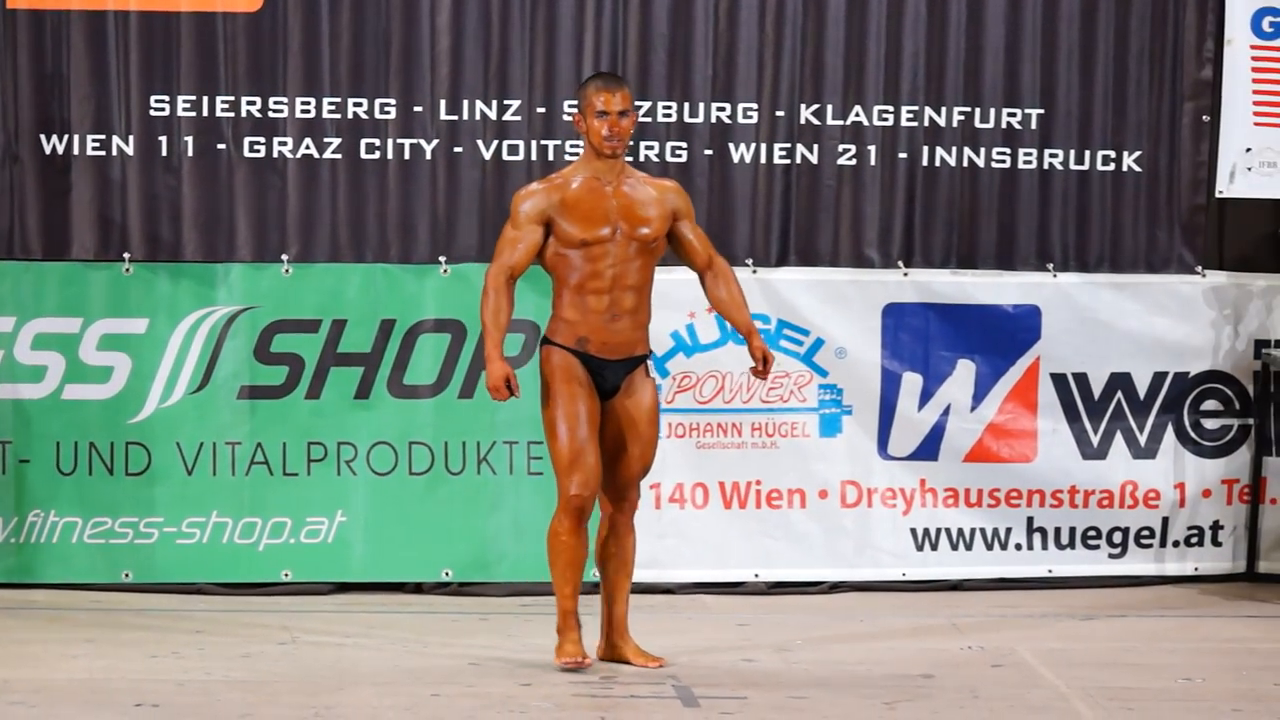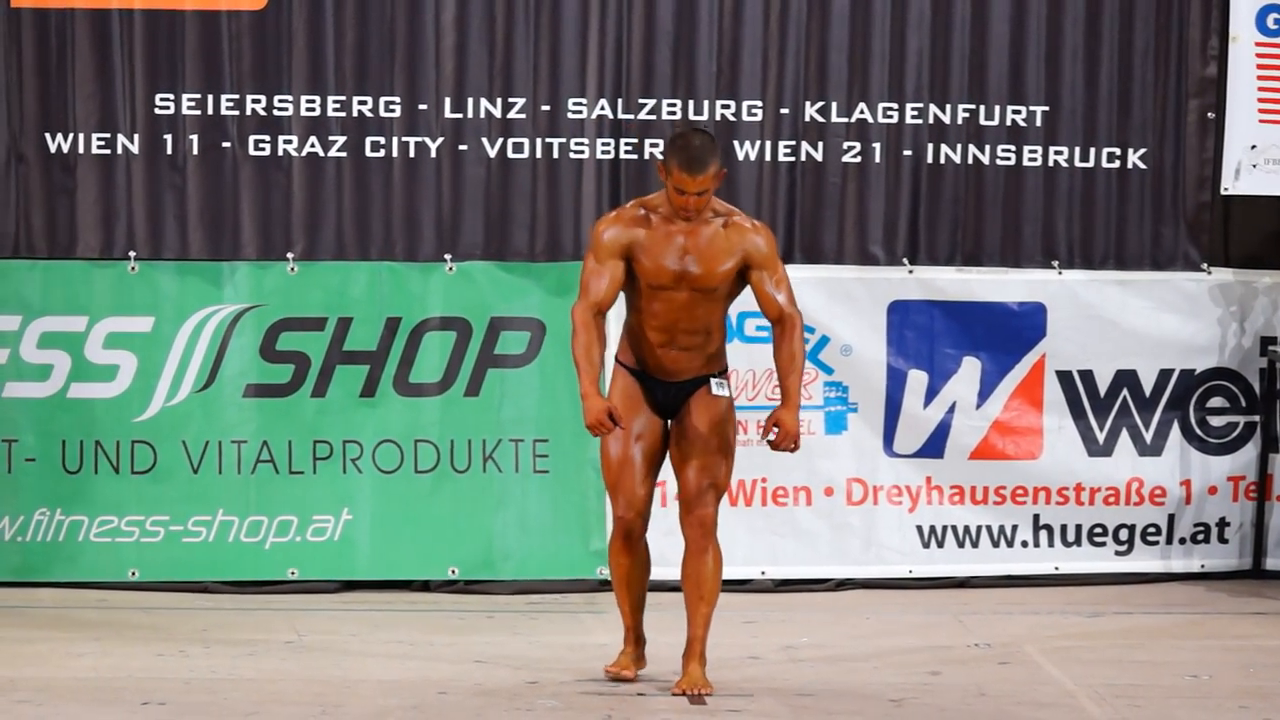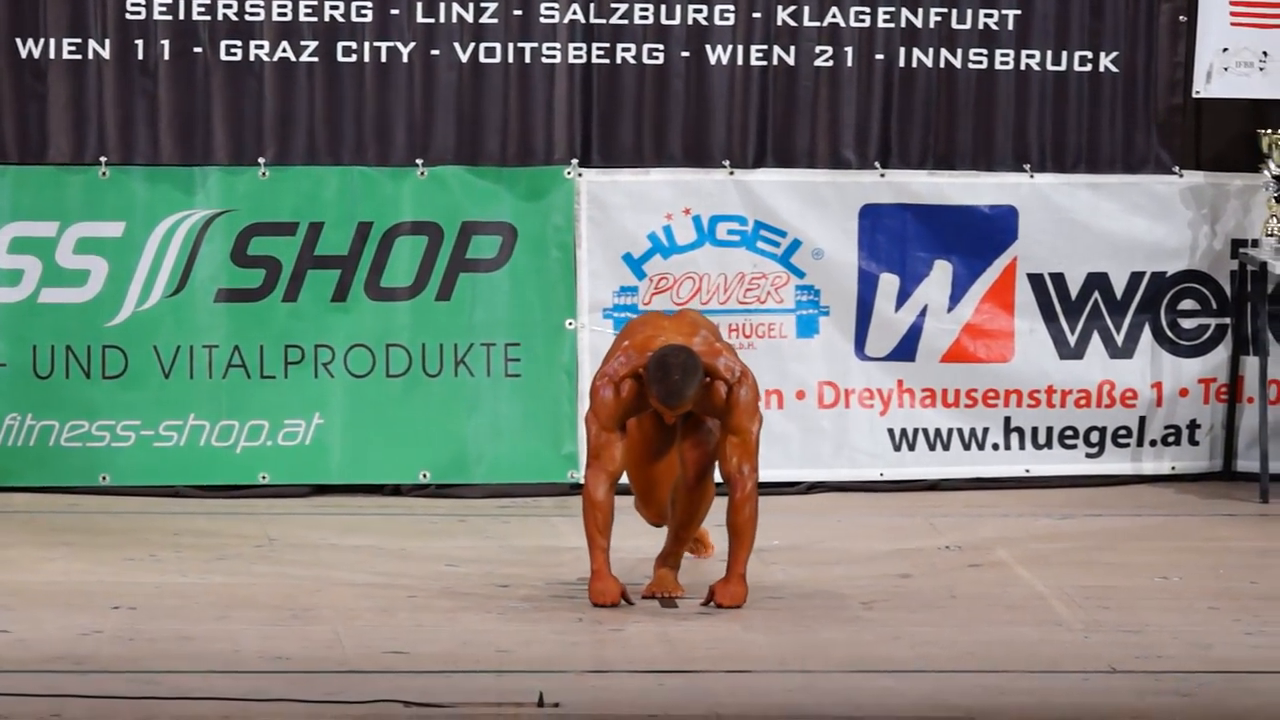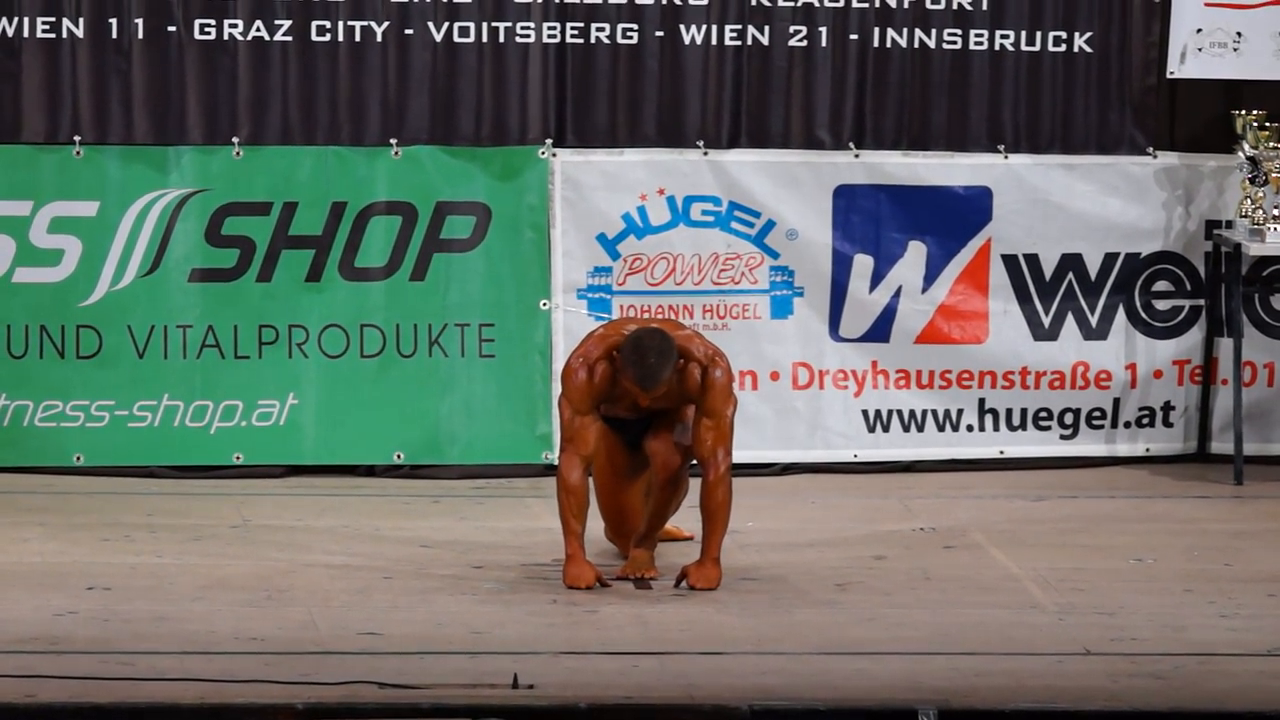
dt=1s
person 1, frame 1
left shoulder: (664, 196)
right shoulder: (544, 197)
left elbow: (709, 266)
right elbow: (501, 275)
left wrist: (749, 332)
right wrist: (494, 354)
left hip: (634, 368)
right hip: (570, 360)
left knee: (622, 502)
right knee: (578, 494)
left ankle: (615, 634)
right ankle: (566, 626)
person 1, frame 2
left shoulder: (748, 236)
right shoulder: (621, 228)
left elbow: (786, 318)
right elbow: (589, 309)
left wrist: (790, 403)
right wrist: (590, 391)
left hip: (705, 388)
right hip: (635, 383)
left knee: (700, 523)
right knee: (628, 519)
left ankle: (695, 659)
right ankle: (633, 641)
person 1, frame 3
left shoulder: (734, 384)
right shoulder: (614, 383)
left elbow: (743, 479)
right elbow: (600, 476)
left wrist: (735, 576)
right wrist: (600, 572)
right hip: (640, 390)
left knee: (697, 466)
right knee: (654, 509)
left ankle: (669, 562)
right ankle: (680, 525)
person 1, frame 4
left shoulder: (709, 368)
right shoulder: (586, 366)
left elbow: (717, 463)
right elbow: (573, 459)
left wrist: (710, 560)
right wrist: (575, 557)
left hip: (673, 415)
right hip: (611, 420)
left knee: (669, 460)
right knee: (625, 537)
left ankle: (646, 541)
right ankle: (643, 530)
